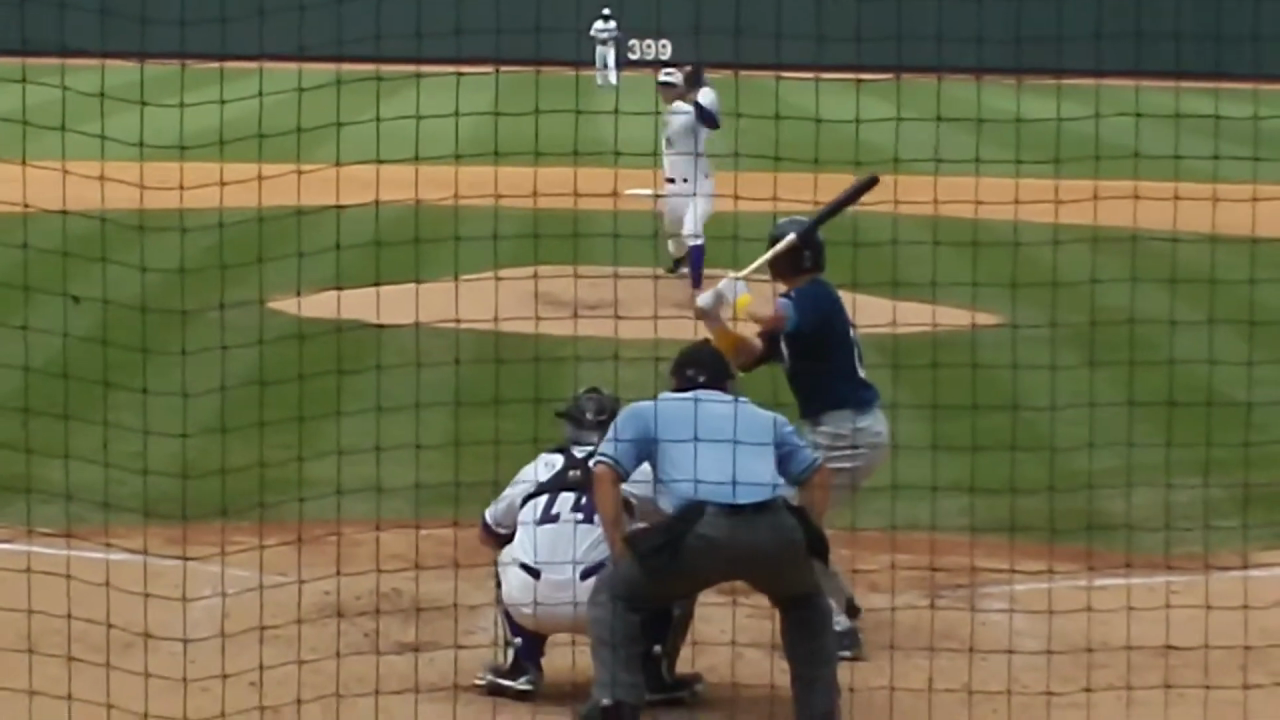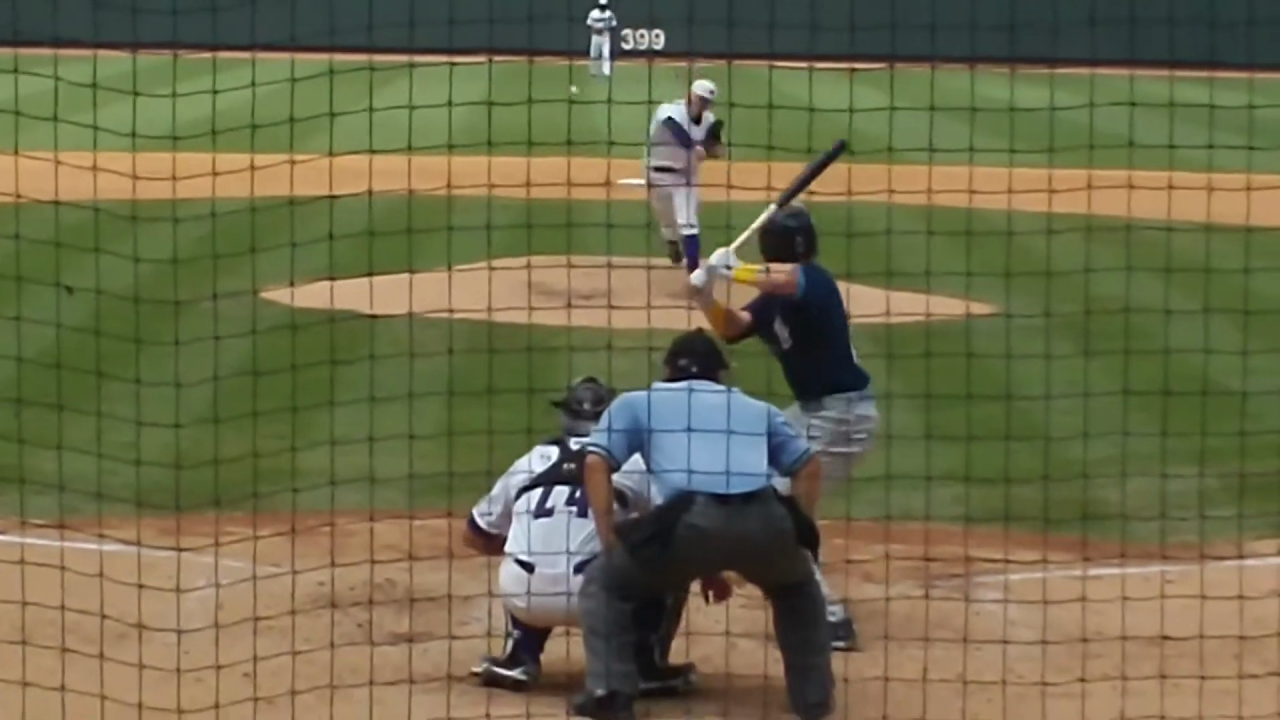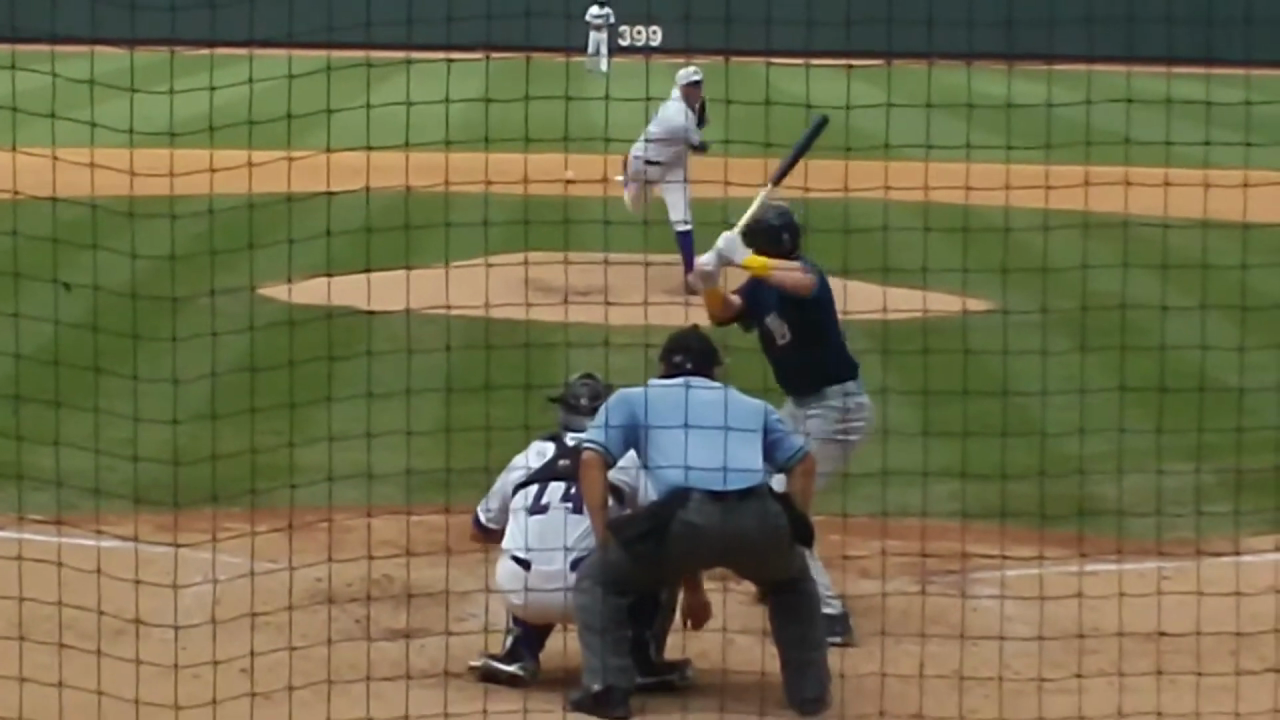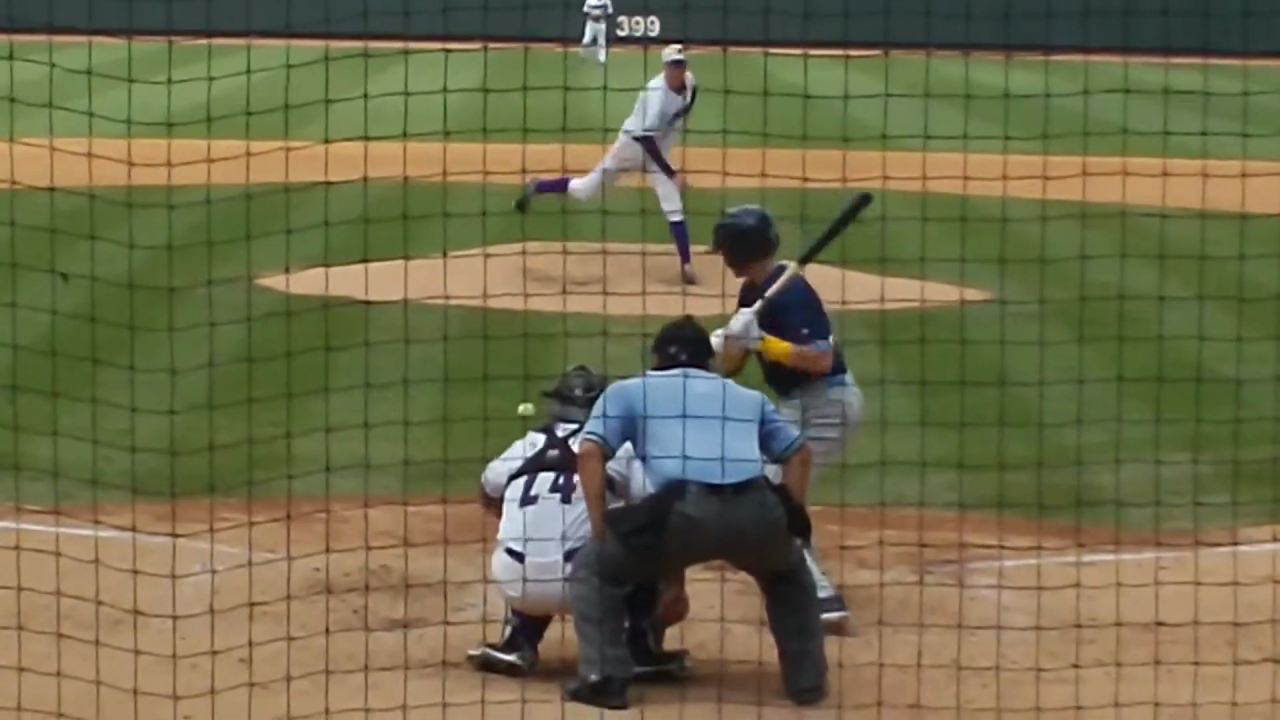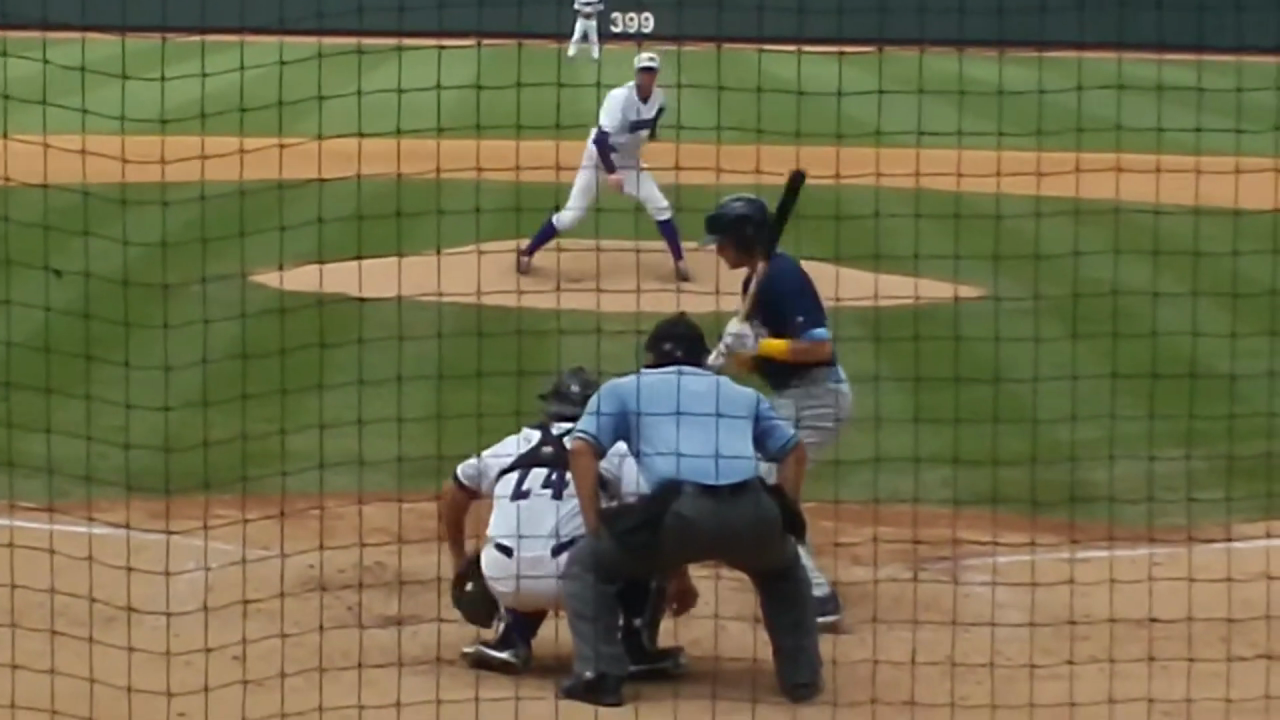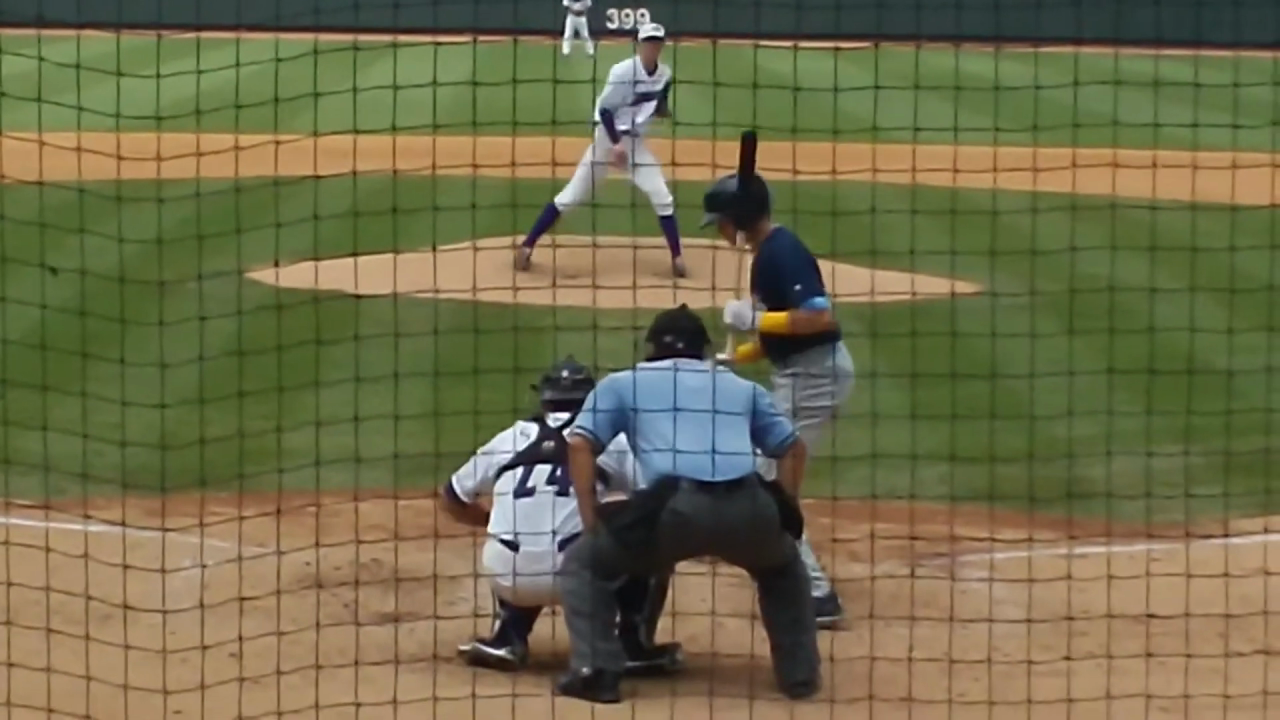
dt=0.2s
person 1, frame 1
left shoulder: (813, 295)
right shoulder: (807, 301)
left elbow: (773, 319)
right elbow: (748, 356)
left wrist: (738, 298)
right wrist: (714, 320)
left hip: (845, 432)
right hip: (846, 427)
left ankle: (838, 632)
right ankle: (835, 599)
person 1, frame 2
left shoulder: (813, 279)
right shoulder: (778, 297)
left elbow: (785, 280)
right elbow: (732, 329)
left wrist: (733, 270)
right wrist: (706, 296)
left hip: (840, 416)
right hip: (816, 410)
left ankle: (832, 622)
person 1, frame 3
left shoulder: (799, 280)
right shoulder: (761, 287)
left elbow: (805, 282)
right elbow: (723, 312)
left wrist: (741, 259)
right wrist: (708, 282)
left hip: (835, 408)
right hip: (803, 404)
left ankle: (830, 616)
person 1, frame 4
left shoulder: (790, 292)
right shoulder: (751, 292)
left elbow: (821, 360)
right elbow: (730, 366)
left wrist: (760, 342)
right wrist: (728, 340)
left hip: (822, 406)
right hip: (802, 403)
left ankle: (821, 598)
person 1, frame 5
left shoulder: (784, 279)
right shoulder: (755, 282)
left elbow: (822, 347)
right elbow: (755, 353)
left wrist: (757, 346)
right wrist: (729, 354)
left hip: (814, 399)
right hip: (795, 397)
left ankle: (817, 598)
person 1, frame 6
left shoulder: (782, 251)
right shoulder: (764, 253)
left elbow: (821, 316)
left wrist: (754, 321)
right wrist: (736, 356)
left hip: (813, 375)
right hip: (798, 374)
left knee: (765, 484)
right knee: (767, 473)
left ankle: (818, 597)
person 2, frame 1
left shoulder: (645, 412)
right shoulder: (765, 417)
left elbow: (604, 475)
right elbow: (816, 477)
left wrist: (620, 553)
right wrist: (804, 544)
left hip: (704, 532)
right hip: (775, 533)
left knee: (613, 593)
right knee: (805, 600)
person 2, frame 2
left shoulder: (637, 402)
right shoulder: (757, 407)
left elbow: (596, 464)
right elbow: (808, 467)
left wrist: (611, 544)
right wrist: (794, 534)
left hip: (693, 522)
right hip: (764, 522)
left knee: (603, 583)
right knee: (798, 589)
person 2, frame 3
left shoulder: (632, 399)
right shoulder: (752, 405)
left elbow: (592, 460)
right elbow: (802, 464)
left wrist: (605, 540)
right wrist: (789, 528)
left hip: (689, 518)
right hip: (759, 520)
left knee: (598, 579)
right knee: (793, 585)
left ankle: (607, 688)
person 2, frame 4
left shoulder: (628, 390)
right shoulder: (748, 396)
left elbow: (590, 452)
right elbow: (798, 454)
left wrist: (601, 532)
right wrist: (786, 521)
left hip: (686, 511)
right hip: (756, 513)
left knee: (593, 569)
right knee: (789, 574)
left ankle: (604, 678)
right ankle: (807, 679)
person 2, frame 5
left shoulder: (622, 389)
right shoulder: (742, 393)
left elbow: (582, 450)
right elbow: (793, 452)
left wrist: (596, 531)
right wrist: (781, 520)
left hip: (682, 511)
right hip: (750, 513)
left knee: (587, 566)
right knee: (784, 571)
left ankle: (599, 675)
right ankle: (801, 677)
person 2, frame 6
left shoulder: (622, 383)
right shoulder: (741, 385)
left elbow: (579, 445)
right elbow: (793, 449)
left wrist: (592, 527)
right wrist: (780, 516)
left hip: (677, 507)
right hip: (748, 510)
left knee: (584, 562)
right knee: (784, 566)
left ankle: (595, 671)
right ankle: (799, 674)
person 3, frame 1
left shoulder: (537, 467)
right shoulder: (634, 469)
left elbow: (490, 534)
left hip: (527, 603)
left ankle: (521, 668)
right ankle: (655, 674)
person 3, frame 2
left shoulder: (531, 460)
right shoulder: (630, 462)
left elbow: (475, 535)
left hip: (522, 596)
left ankle: (519, 658)
right ankle: (647, 664)
person 3, frame 3
left shoulder: (528, 457)
right shoulder: (626, 458)
left elbow: (481, 532)
left hip: (519, 593)
left ankle: (518, 654)
right ankle: (644, 661)
person 3, frame 4
left shoulder: (522, 447)
right shoulder: (620, 447)
left elbow: (488, 495)
left hip: (514, 584)
left ankle: (517, 644)
right ankle: (643, 651)
person 3, frame 5
left shoulder: (515, 443)
right shoulder: (614, 447)
left elbow: (455, 493)
left wrist: (459, 559)
left hip: (505, 580)
left ankle: (510, 642)
right ankle: (637, 648)
person 3, frame 6
left shoulder: (510, 437)
right shoulder: (612, 437)
left elbow: (452, 501)
left hip: (505, 574)
left ankle: (506, 639)
right ankle: (634, 644)
person 4, frame 1
left shoulder: (689, 110)
right shoulder: (674, 112)
left elbow: (713, 121)
left hip: (697, 184)
right hip: (675, 187)
left knee: (692, 231)
right knee: (674, 234)
left ankle: (696, 288)
right ankle: (681, 260)
person 4, frame 2
left shoulder: (708, 120)
right shoulder: (669, 111)
left elbow: (716, 150)
right elbow: (674, 128)
right wrist: (694, 147)
left hip: (684, 176)
right hip: (658, 175)
left knee: (688, 224)
right knee: (668, 224)
right ankle: (674, 243)
person 4, frame 3
left shoulder: (685, 98)
right shoulder: (680, 120)
right elbow: (699, 147)
right wrist: (704, 145)
left hip: (671, 166)
right hip: (645, 163)
left knee: (681, 219)
right knee: (634, 204)
left ankle: (690, 274)
person 4, frame 4
left shoulder: (689, 81)
right shoulder: (656, 93)
right elbow: (647, 141)
left wrist: (682, 116)
right wrist: (671, 173)
left hip: (659, 149)
right hip: (632, 145)
left knee: (673, 207)
right knee: (585, 189)
left ankle: (686, 263)
right ankle: (537, 187)
person 4, frame 5
left shoulder: (657, 98)
right shoulder: (619, 96)
right elbow: (602, 137)
left wrist: (650, 132)
right wrist: (610, 173)
left hip: (627, 157)
right hip: (599, 156)
left knee: (660, 206)
right knee: (571, 215)
left ankle: (679, 261)
right ankle: (527, 252)
person 4, frame 6
left shoulder: (665, 73)
right shoulder: (623, 70)
right elbow: (604, 110)
left wrist: (662, 110)
right wrist: (614, 143)
left hip: (636, 144)
right hip: (607, 141)
left knee: (663, 199)
right knee: (570, 196)
left ankle: (677, 256)
right ankle: (528, 244)
